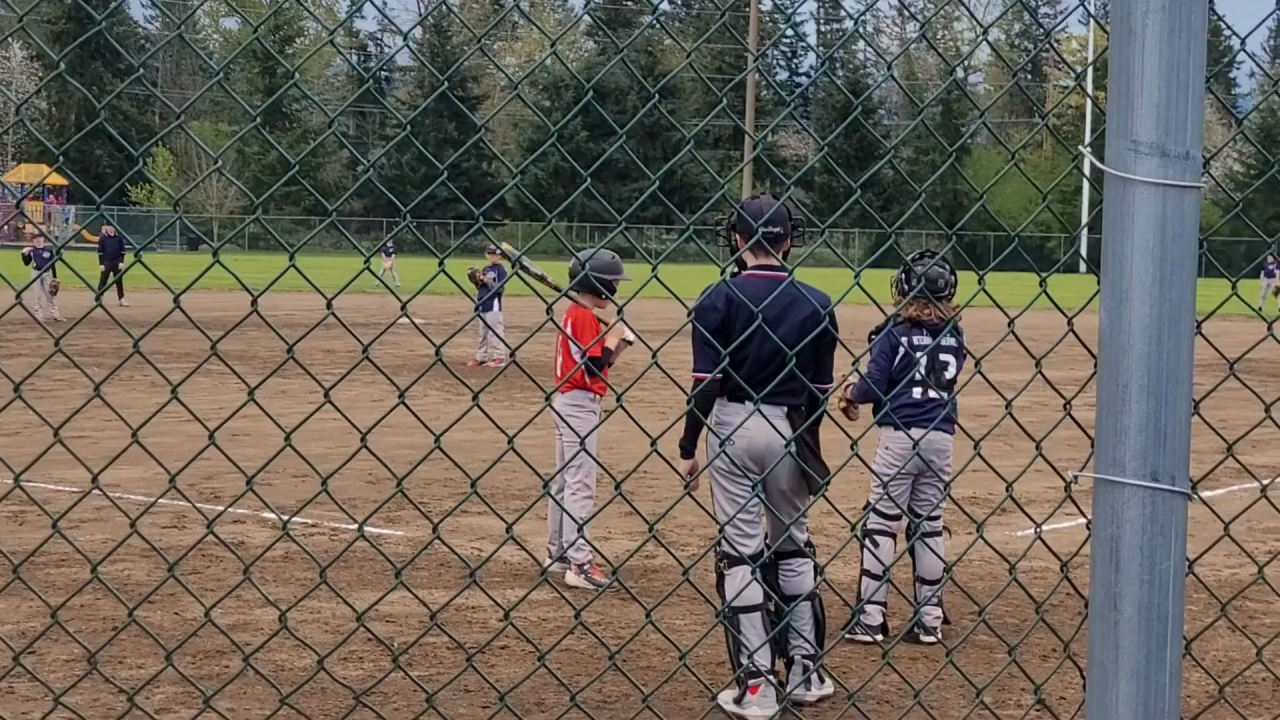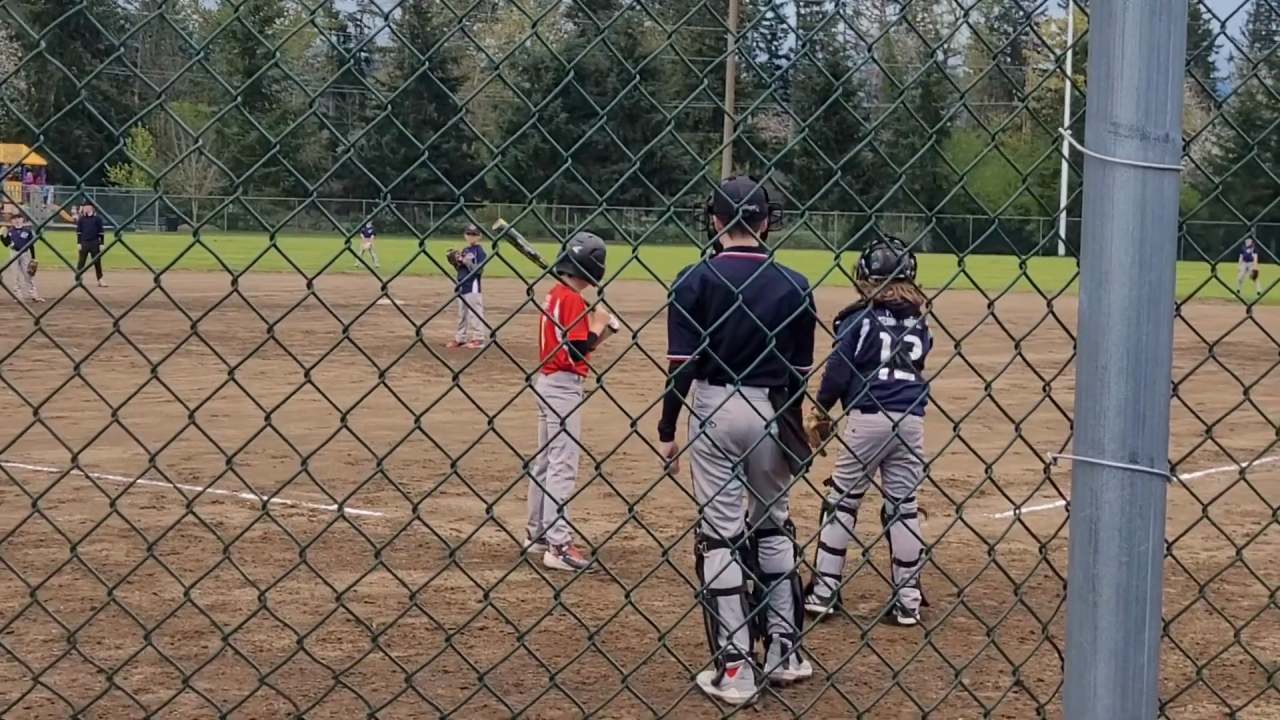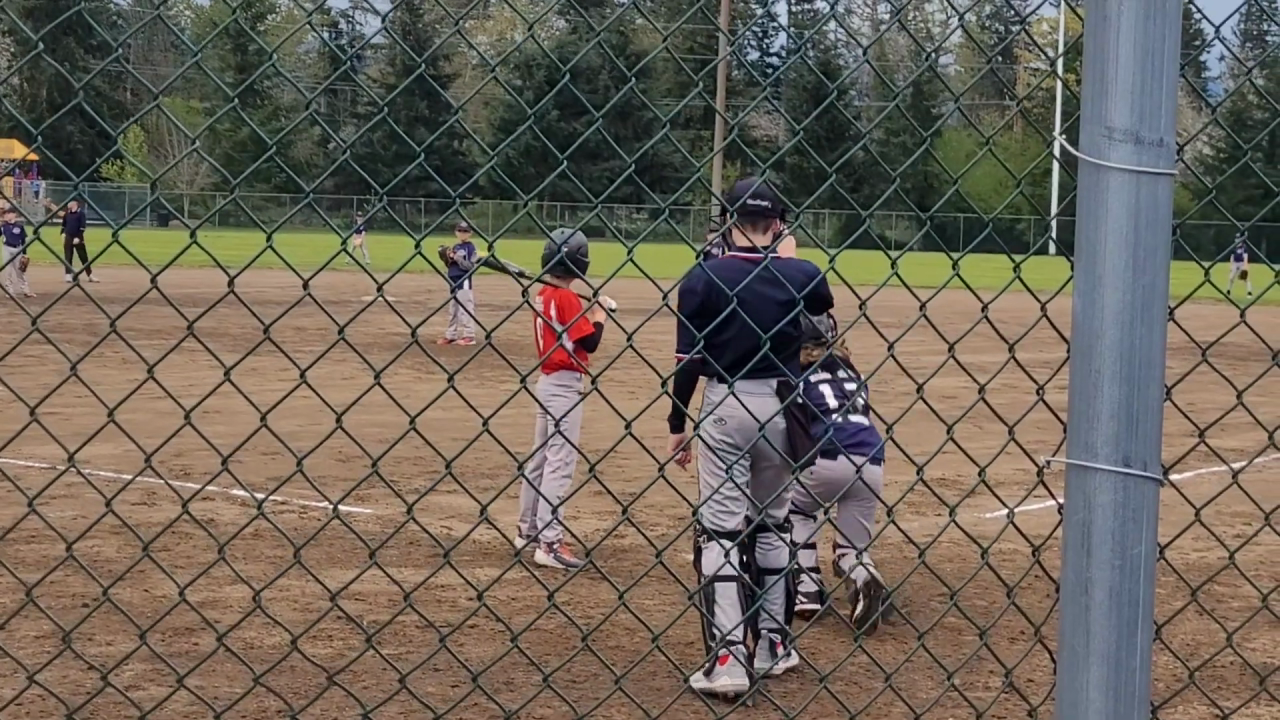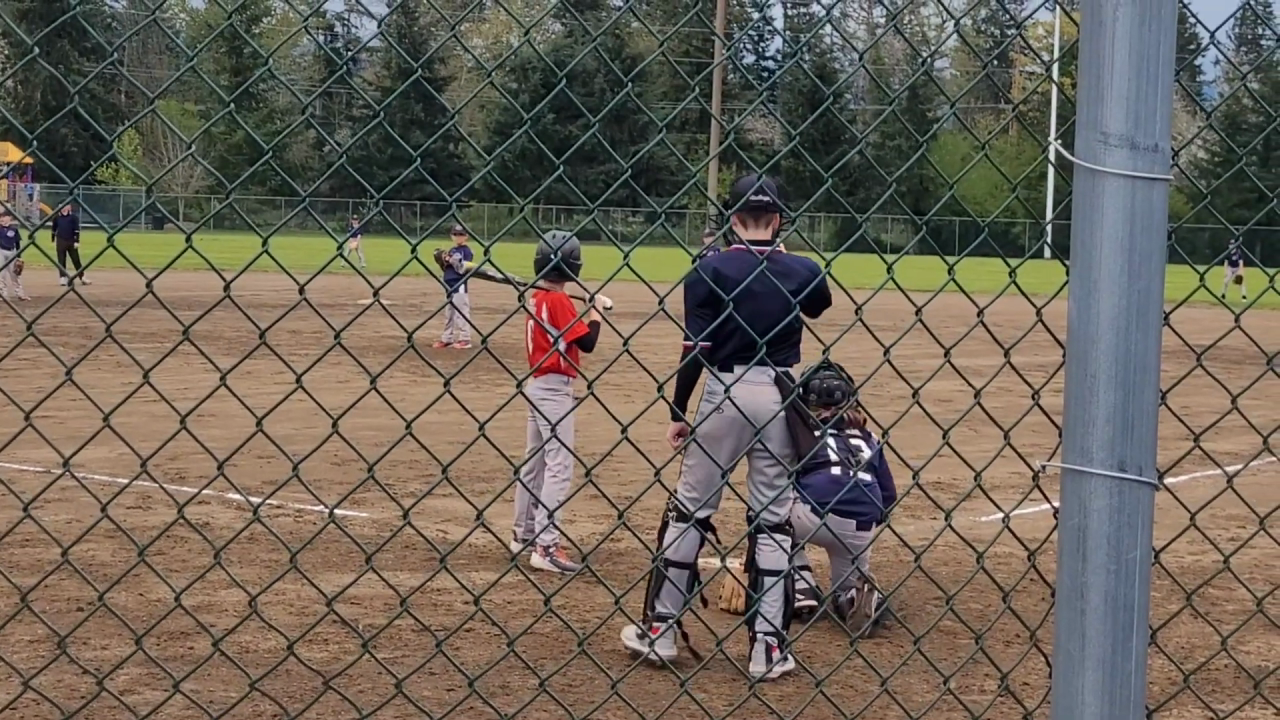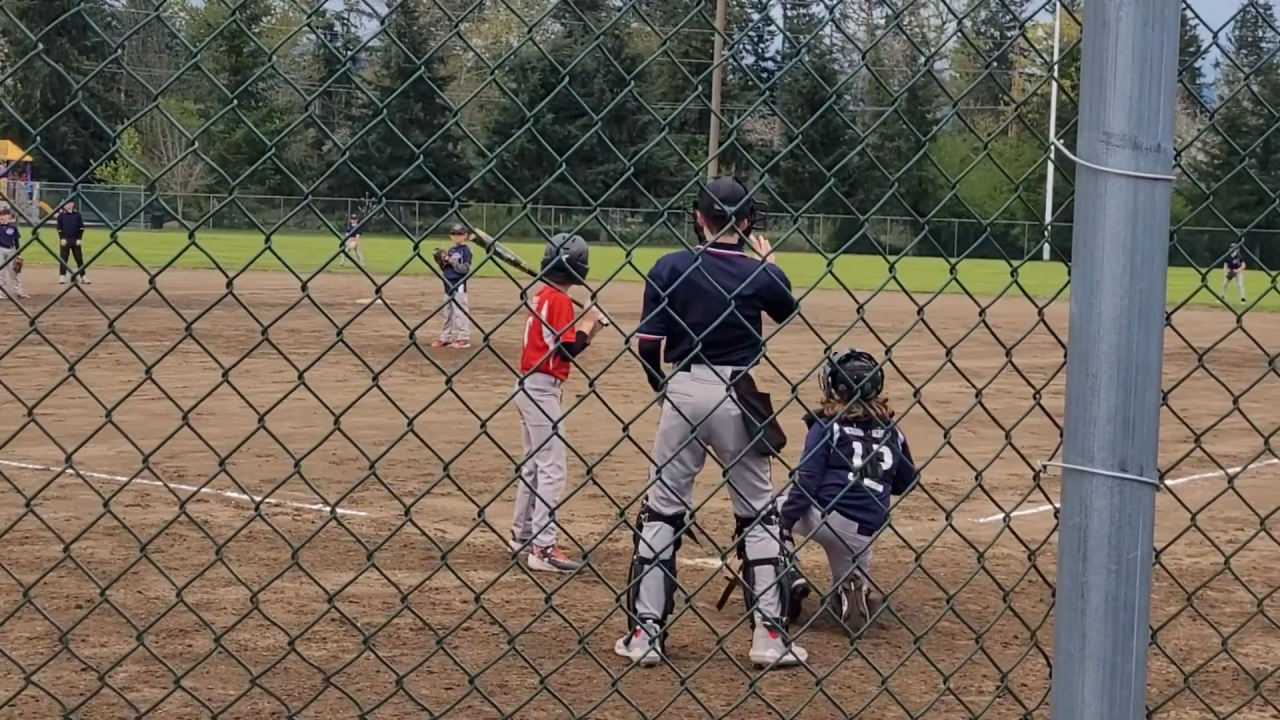
dt=0.5s
person 1, frame 1
left shoulder: (719, 297)
right shoulder: (817, 304)
left elbow: (706, 383)
right elbow: (820, 391)
left wrist: (688, 449)
left hip: (734, 430)
right hip: (790, 432)
left knee: (740, 555)
right knee: (794, 549)
right ankle: (806, 673)
person 1, frame 2
left shoulder: (695, 279)
right shoulder: (794, 284)
left elbow: (682, 365)
right elbow: (803, 370)
left wrist: (667, 431)
left hip: (715, 411)
right hip: (772, 413)
left knee: (720, 536)
right knee: (773, 529)
left ankle: (735, 667)
right ankle: (784, 651)
person 1, frame 3
left shoulder: (702, 278)
right shoulder: (800, 275)
left elbow: (688, 362)
right elbow: (823, 303)
left wrist: (677, 425)
left hip: (724, 408)
right hip: (780, 409)
left knee: (719, 532)
right knee: (772, 525)
left ankle: (728, 658)
right ankle: (771, 643)
person 1, frame 4
left shoulder: (707, 269)
right shoulder: (802, 270)
left elbow: (694, 350)
right elbow: (820, 305)
left wrist: (677, 413)
left hip: (722, 396)
right hip: (776, 399)
left knee: (687, 511)
right knee: (772, 522)
left ankle: (662, 630)
right ankle: (768, 647)
person 1, frame 5
left shoulder: (669, 267)
right shoulder: (762, 275)
left elbow: (648, 344)
right elbow: (787, 312)
left wrist: (662, 386)
left hip: (683, 392)
right hip: (736, 398)
left knee: (662, 511)
right knee: (758, 515)
left ankle: (646, 632)
right ankle: (770, 634)
person 2, frame 1
left shoulder: (574, 313)
right shoulder: (586, 317)
right elbow: (595, 367)
left wrist: (617, 346)
right wrist: (612, 338)
left hip: (567, 402)
right hip: (580, 404)
left knee: (563, 482)
right knee: (581, 485)
left ankle: (557, 553)
right ankle: (579, 565)
person 2, frame 2
left shoulder: (555, 294)
right shoulder: (572, 299)
right elbow: (578, 351)
left wrist: (600, 332)
right wrist: (598, 325)
left hip: (549, 382)
right hip: (564, 386)
left knee: (544, 462)
right knee: (563, 466)
left ankle: (537, 534)
right ankle: (558, 545)
person 2, frame 3
left shoulder: (543, 295)
right shoulder: (566, 298)
right elbow: (589, 344)
left wrist: (590, 316)
right wrist: (599, 313)
left hip: (548, 382)
right hip: (565, 385)
left knee: (539, 461)
right knee: (560, 465)
left ankle: (528, 531)
right ankle: (549, 544)
person 2, frame 4
left shoulder: (537, 297)
right shoulder: (559, 300)
right elbow: (586, 343)
left wrist: (590, 312)
right wrist: (596, 312)
left hip: (538, 386)
right hip: (555, 389)
left knee: (534, 464)
right knee: (559, 469)
left ankle: (524, 535)
right ankle: (546, 547)
person 2, frame 5
left shoulder: (542, 296)
right shoulder: (559, 300)
right elbow: (567, 352)
left wrist: (590, 329)
right wrist: (588, 323)
left hip: (530, 386)
right hip: (542, 389)
left knee: (533, 466)
right knee: (552, 469)
left ankle: (523, 535)
right ankle: (543, 549)
person 3, frame 1
left shoulder: (894, 333)
right shoulder: (954, 336)
left elbow: (874, 387)
left wrist: (851, 394)
left hip: (900, 437)
right hip: (940, 438)
left knee: (881, 524)
right knee: (929, 526)
left ankle: (871, 619)
right ankle: (929, 620)
person 3, frame 2
left shoulder: (858, 317)
right shoulder: (919, 322)
left elbow: (835, 374)
left wrist: (819, 415)
left hip: (868, 418)
right hip: (910, 421)
left knee: (842, 503)
right knee: (903, 508)
left ankle: (823, 593)
right ankle: (908, 601)
person 3, frame 3
left shoulder: (796, 378)
right shoulder: (853, 374)
left hip: (829, 461)
right hip: (870, 465)
left knee: (799, 508)
right knee: (851, 548)
left ankle: (807, 593)
right ankle: (861, 579)
person 3, frame 4
right shoulder: (867, 435)
right elbow: (888, 495)
left hip: (816, 516)
right hip: (861, 529)
right knee: (845, 592)
left ankle: (803, 593)
right ankle: (859, 594)
person 3, frame 5
left shoulder: (827, 426)
right shoulder: (891, 431)
left elbow: (807, 481)
right elbow: (907, 482)
left wrist: (784, 523)
left hip: (824, 517)
right hip: (863, 532)
right knee: (849, 586)
right ankle: (853, 593)
